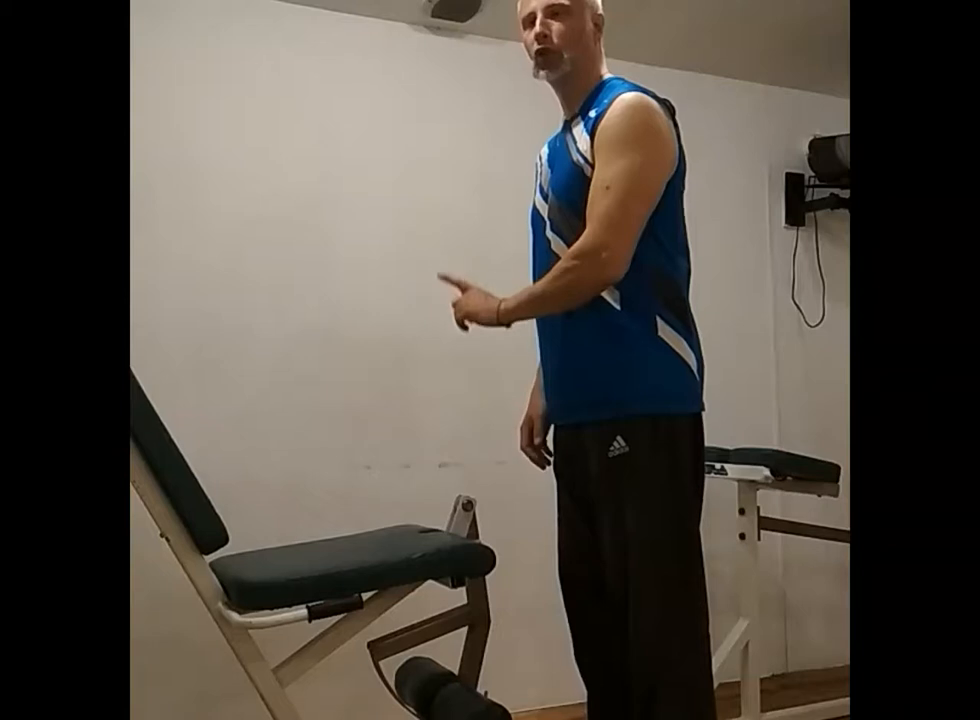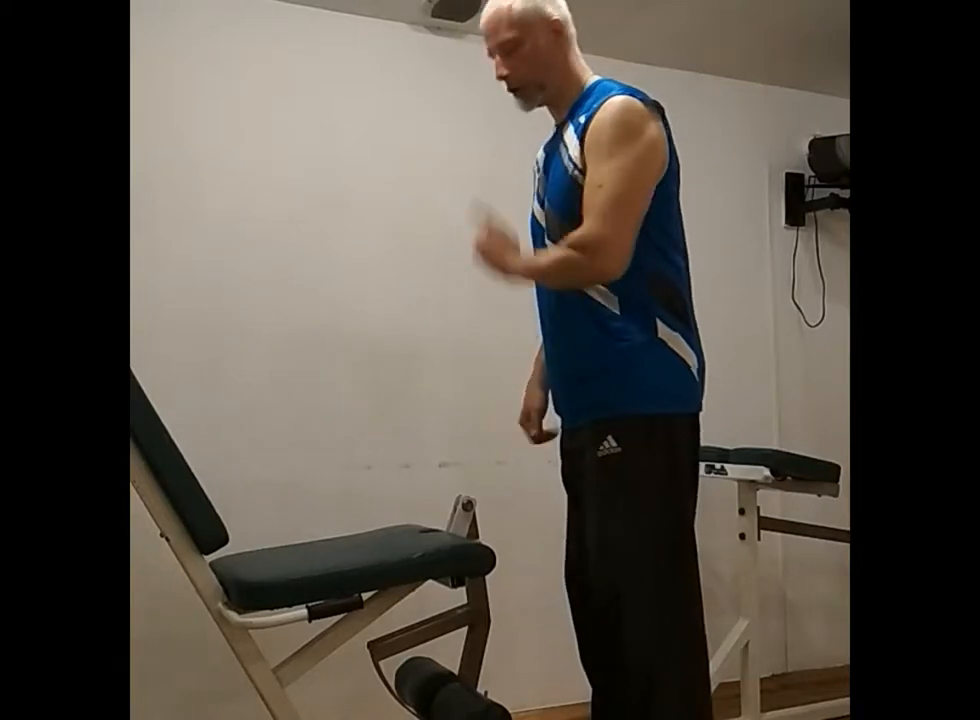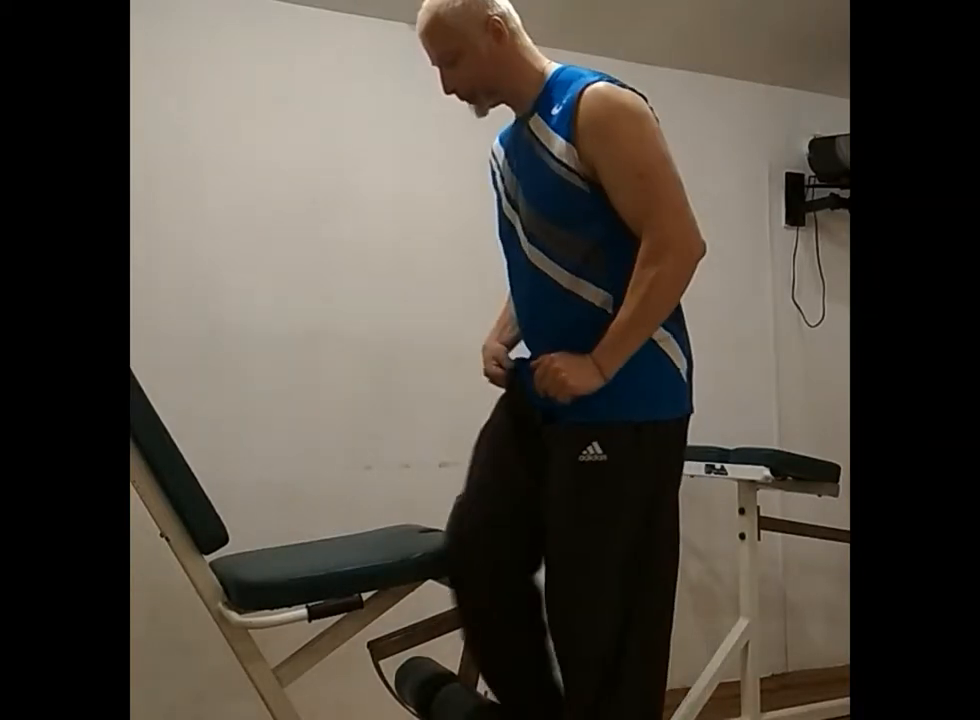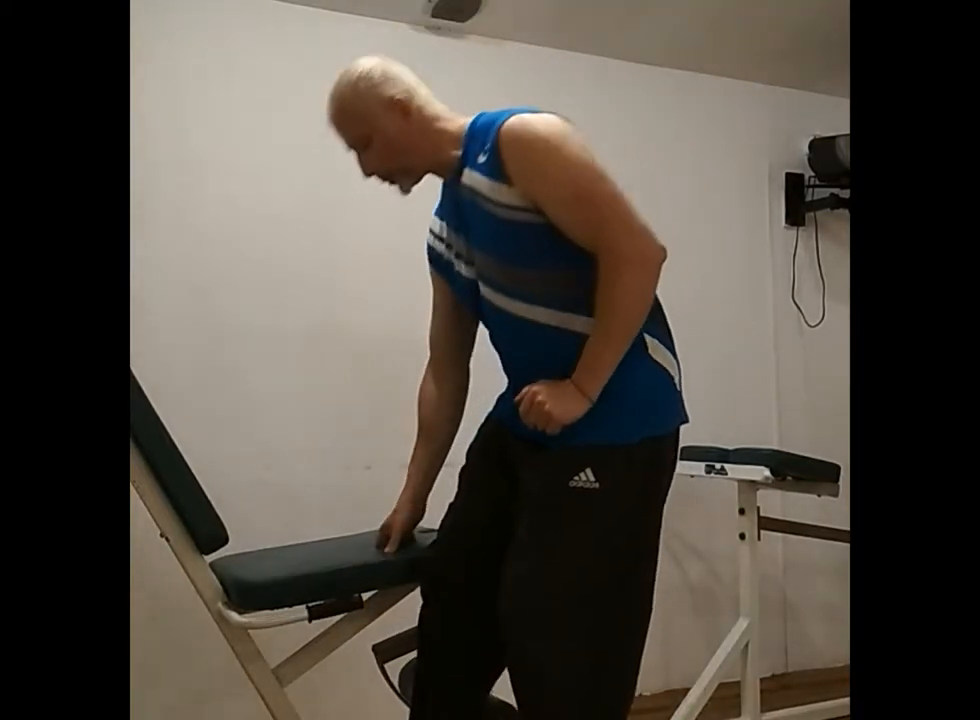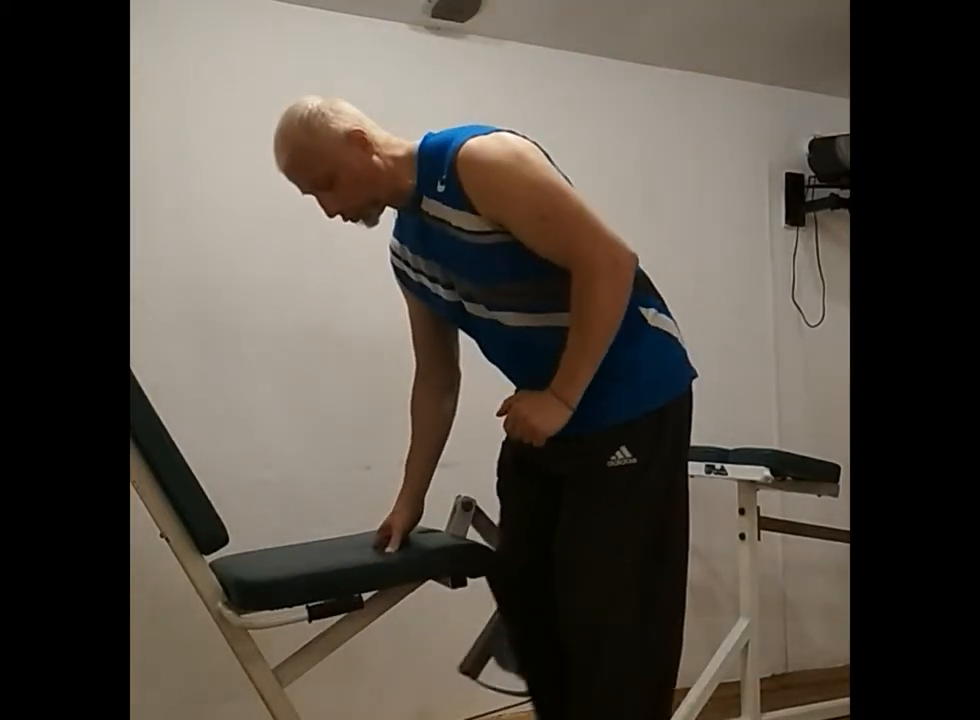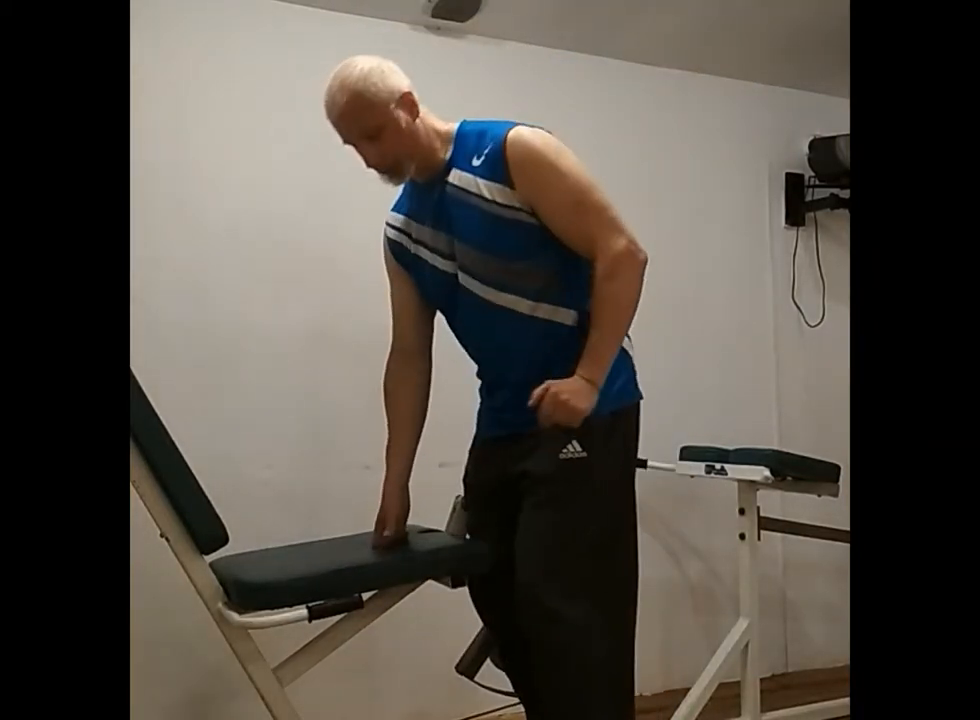
dt=0.7s
person 1, frame 1
left shoulder: (631, 115)
right shoulder: (556, 147)
left elbow: (603, 260)
left wrist: (501, 310)
right wrist: (542, 391)
left hip: (643, 407)
right hip: (583, 411)
left knee: (656, 607)
right knee: (593, 602)
person 1, frame 2
left shoulder: (620, 117)
right shoulder: (556, 147)
left elbow: (599, 258)
left wrist: (513, 262)
right wrist: (540, 378)
left hip: (642, 399)
right hip: (590, 402)
left knee: (646, 602)
right knee: (598, 596)
person 1, frame 3
left shoulder: (600, 107)
right shoulder: (506, 147)
left elbow: (676, 243)
left wrist: (599, 365)
right wrist: (502, 335)
left hip: (625, 405)
right hip: (540, 395)
left knee: (602, 609)
right knee: (477, 553)
person 1, frame 4
left shoulder: (523, 140)
right shoulder: (444, 233)
left elbow: (637, 252)
right elbow: (445, 370)
left wrist: (582, 390)
right wrist: (413, 494)
left hip: (618, 423)
right hip: (524, 421)
left knee: (556, 629)
right knee: (454, 592)
person 1, frame 5
left shoulder: (480, 161)
right shoulder: (406, 249)
left elbow: (609, 260)
right elbow: (436, 377)
left wrist: (561, 397)
right wrist: (411, 495)
left hip: (631, 400)
right hip: (543, 415)
left knee: (608, 612)
right knee: (523, 589)
person 1, frame 6
left shoulder: (514, 152)
right shoulder: (401, 230)
left elbow: (620, 253)
right elbow: (409, 357)
left wrist: (588, 379)
right wrist: (395, 482)
left hip: (578, 413)
right hip: (500, 424)
left knee: (564, 604)
right knee: (498, 595)
